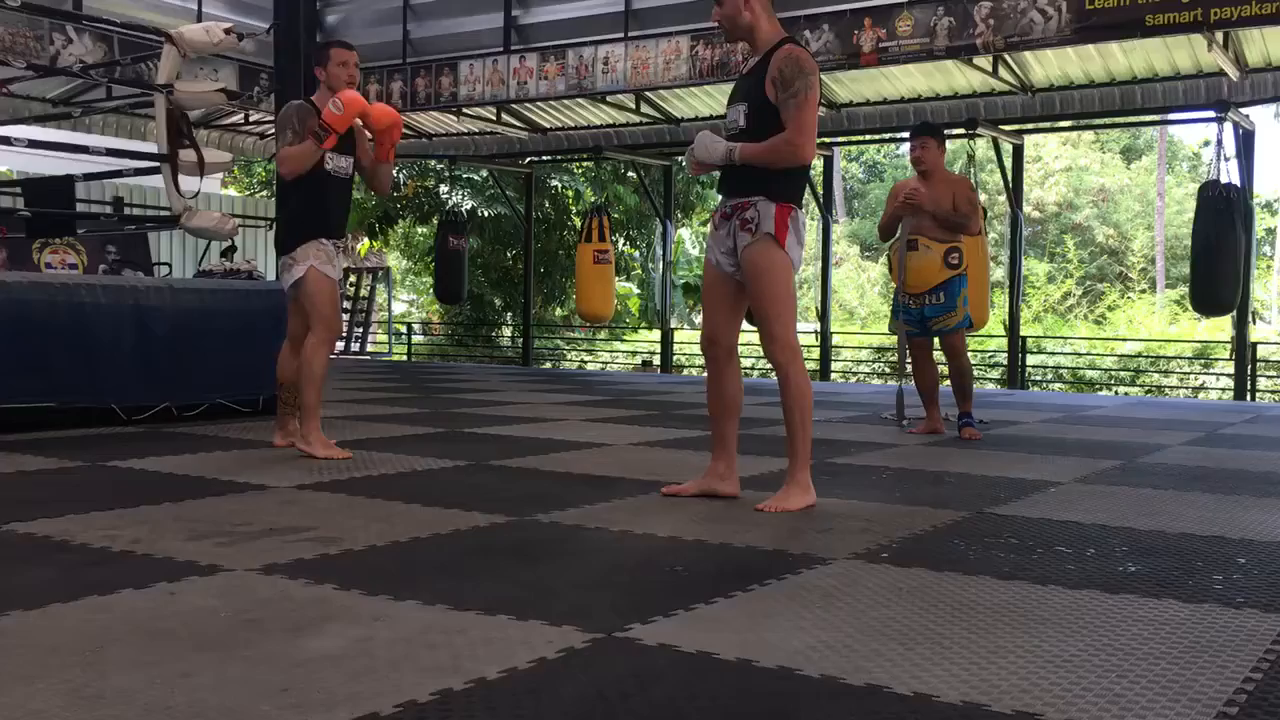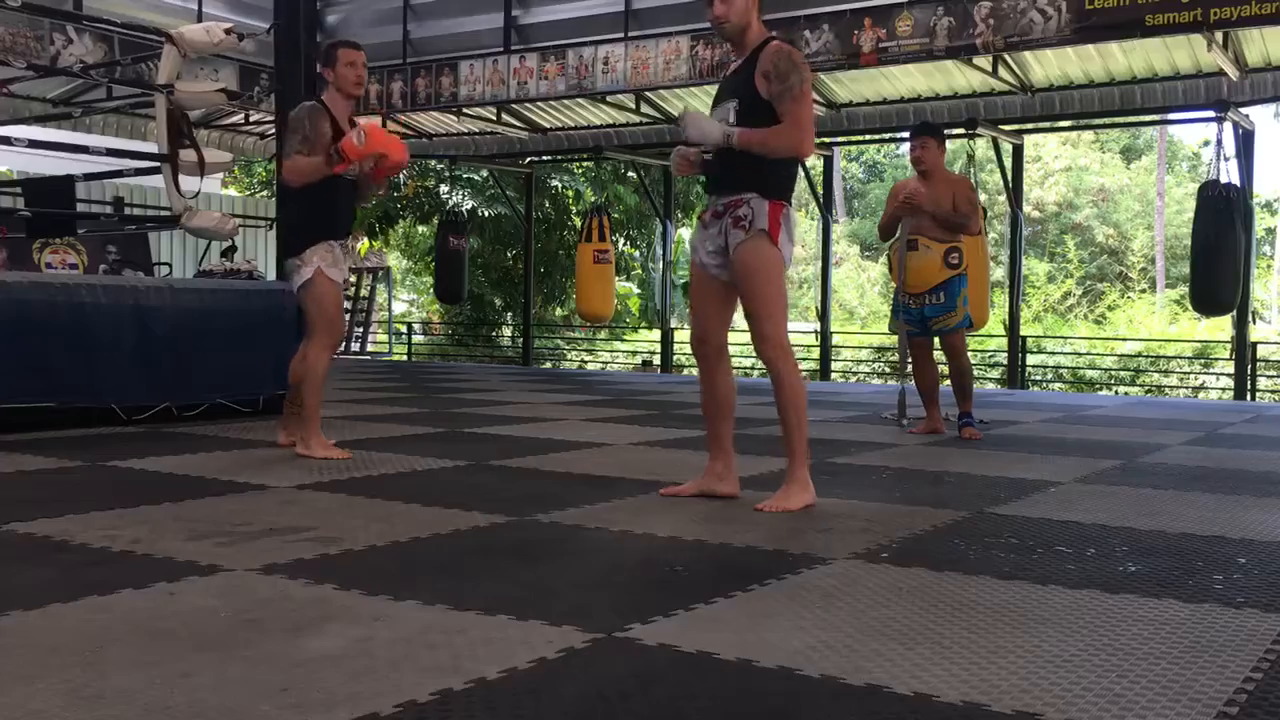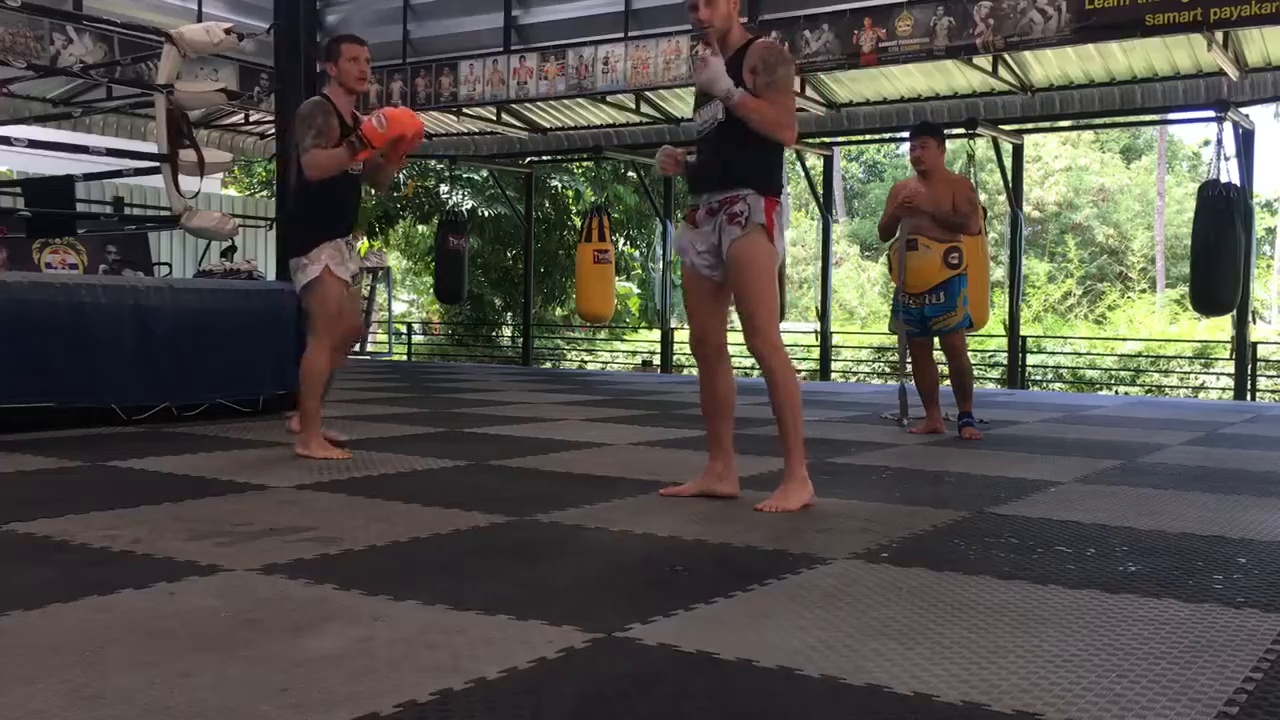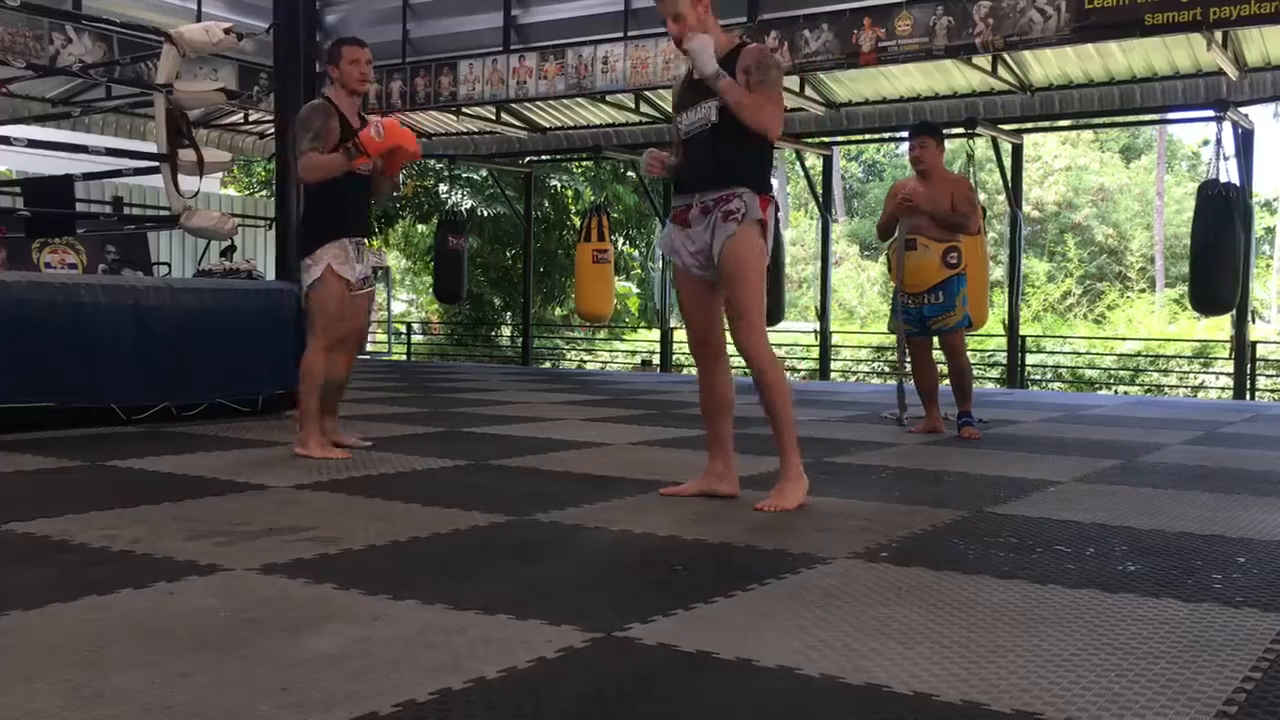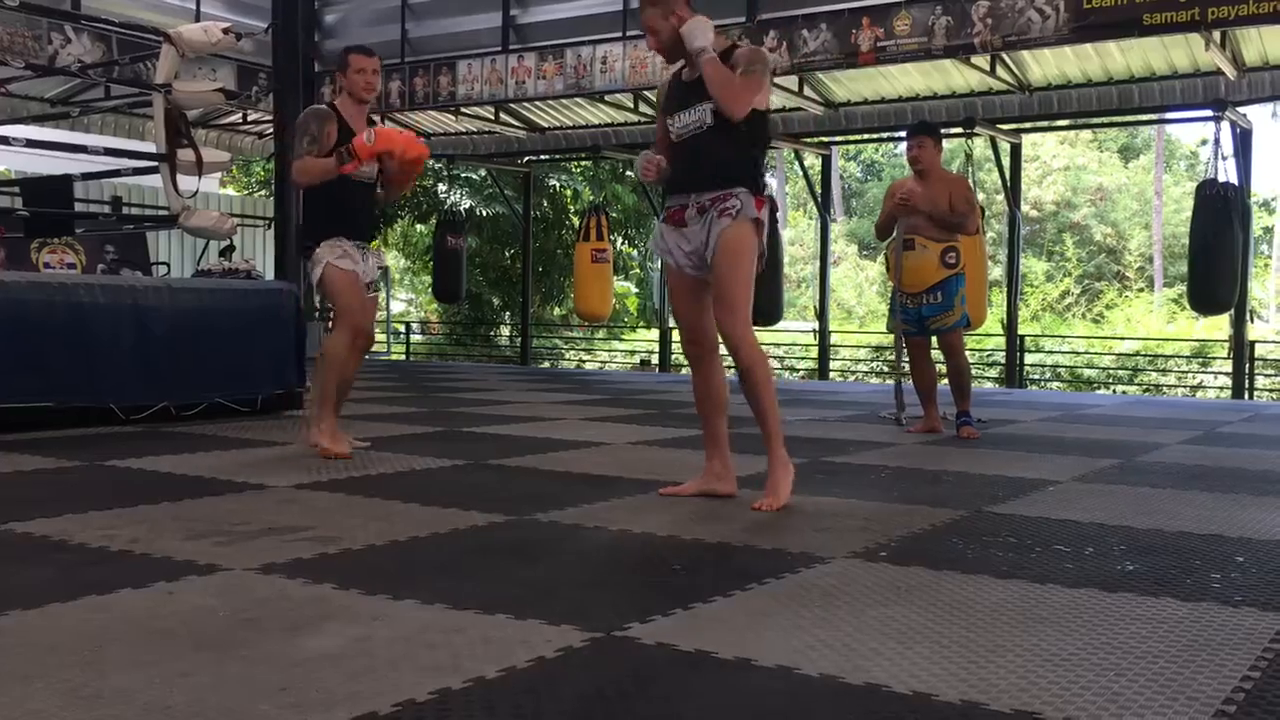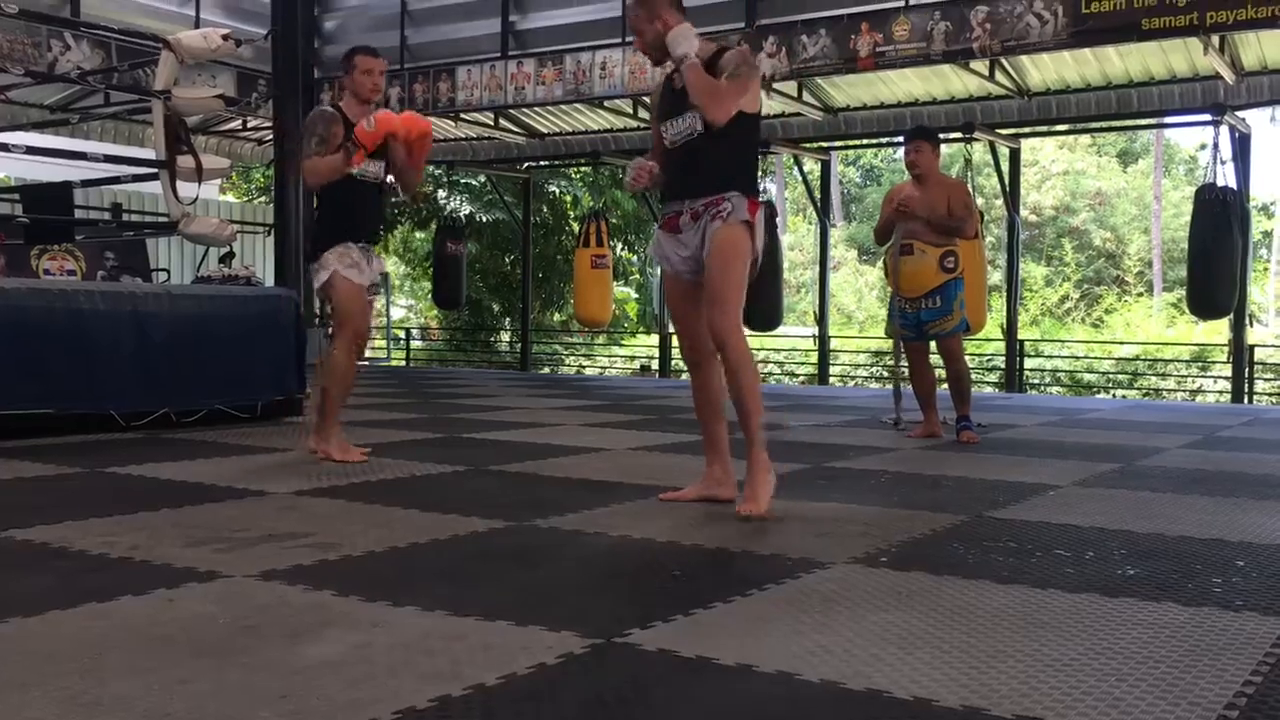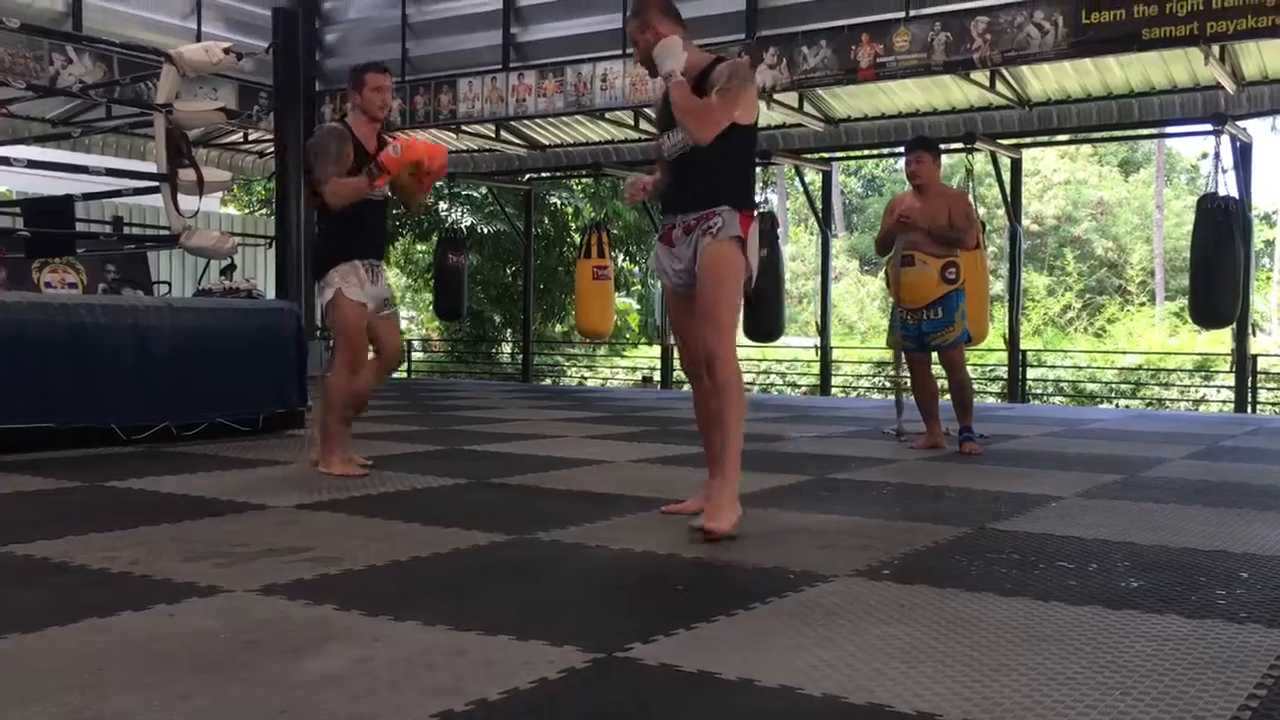
dt=0.2s
person 1, frame 1
left shoulder: (790, 60)
right shoulder: (752, 70)
left elbow: (801, 147)
left wrist: (726, 152)
right wrist: (712, 160)
left hip: (768, 217)
right hip: (730, 218)
left knee: (781, 349)
right knee: (715, 345)
left ankle: (800, 480)
right ankle: (721, 471)
person 1, frame 2
left shoulder: (778, 58)
right shoulder: (731, 75)
left elbow: (799, 140)
left wrist: (722, 134)
right wrist: (700, 161)
left hip: (758, 214)
right hip: (716, 217)
left knee: (771, 345)
right knee: (706, 345)
left ankle: (799, 479)
right ankle: (720, 471)
person 1, frame 3
left shoulder: (764, 55)
right shoulder: (707, 76)
left elbow: (784, 128)
left wrist: (725, 88)
right wrist: (682, 163)
left hip: (748, 210)
right hip: (700, 216)
left knee: (763, 343)
right knee: (706, 346)
left ankle: (797, 476)
right ankle: (720, 471)
person 1, frame 4
left shoulder: (753, 58)
right shoulder: (686, 83)
left elbow: (768, 124)
left wrist: (712, 68)
right wrist: (663, 164)
left hip: (738, 208)
right hip: (686, 218)
left knee: (748, 338)
right knee: (705, 347)
left ankle: (792, 470)
right ankle: (720, 470)
person 1, frame 5
left shoulder: (746, 58)
right shoulder: (671, 86)
left elbow: (735, 105)
left wrist: (704, 49)
right wrist: (653, 166)
left hip: (733, 205)
right hip: (679, 219)
left knee: (733, 328)
right knee: (697, 347)
left ankle: (777, 458)
right ankle: (718, 469)
person 1, frame 6
left shoulder: (736, 62)
right shoulder: (664, 90)
left elbow: (717, 111)
left wrist: (688, 56)
right wrist: (645, 172)
left hip: (729, 209)
right hip: (675, 223)
left knee: (723, 329)
right knee: (695, 352)
left ankle: (758, 466)
right ankle: (718, 474)
person 1, frame 7
left shoulder: (732, 73)
right shoulder: (669, 96)
left elbow: (702, 130)
left wrist: (673, 72)
right wrist: (648, 186)
left hip: (724, 224)
right hip: (675, 234)
left knee: (715, 349)
right knee: (695, 365)
left ankle: (725, 493)
right ankle: (720, 488)
person 2, frame 1
left shoulder: (354, 128)
right shoulder: (299, 113)
left elbow: (381, 185)
right elbow: (286, 166)
left wrist: (386, 143)
right wrist: (326, 130)
left hip: (327, 242)
right hip: (302, 239)
left knee: (299, 337)
right knee: (326, 328)
left ankle: (286, 426)
right ankle: (311, 433)
person 2, frame 2
left shoulder: (354, 125)
right shoulder: (310, 116)
left elbow: (364, 191)
right elbow: (292, 173)
left wrist: (380, 167)
right wrist: (338, 155)
left hip: (330, 242)
right hip: (309, 241)
left knee: (317, 338)
right knee: (326, 336)
left ankle: (290, 424)
right ankle: (309, 436)
person 2, frame 3
left shoulder: (356, 119)
right shoulder: (318, 110)
left elbow: (379, 182)
right elbow: (312, 167)
left wrist: (395, 150)
right wrist: (361, 142)
left hip: (339, 239)
right hip: (315, 239)
left knee: (348, 330)
right knee: (326, 334)
left ankle: (306, 414)
right ankle: (310, 437)
person 2, frame 4
left shoulder: (364, 122)
right shoulder: (319, 113)
left elbow: (377, 189)
right elbow: (305, 170)
right wrist: (357, 148)
left hip: (356, 242)
right hip: (324, 242)
left knee: (353, 336)
right knee: (327, 336)
left ankle: (326, 425)
right ankle: (308, 436)
person 2, frame 5
left shoulder: (376, 131)
right shoulder: (320, 118)
left elbow: (392, 194)
right elbow: (301, 173)
right wrist: (349, 155)
left hip: (363, 246)
right hip: (327, 241)
left knee: (359, 339)
right knee: (352, 322)
left ankle: (325, 426)
right ankle: (323, 420)
person 2, frame 6
left shoulder: (383, 128)
right shoulder: (326, 119)
left elbow: (411, 186)
right elbow: (311, 174)
right wrist: (356, 146)
left hip: (367, 248)
right hip: (333, 245)
left knee: (351, 342)
right knee: (351, 334)
left ankle: (323, 431)
right ankle: (328, 436)
person 2, frame 7
left shoulder: (386, 145)
right shoulder: (332, 138)
left elbow: (413, 205)
right elbow: (334, 196)
left wrist: (424, 177)
right wrist: (379, 171)
left hip: (373, 265)
right hip: (341, 264)
left knee: (390, 354)
right knee: (352, 358)
left ankle: (336, 430)
right ankle: (329, 453)
person 3, frame 1
left shoulder: (958, 184)
right shoulder: (901, 188)
left elbow: (972, 225)
right elbow: (883, 234)
left wrist: (929, 209)
right wrist: (897, 212)
left hip: (944, 278)
left knee: (954, 348)
right knee: (918, 350)
left ankle: (965, 417)
right ankle: (932, 417)
person 3, frame 2
left shoulder: (958, 184)
right shoulder: (901, 188)
left elbow: (972, 225)
right elbow: (884, 234)
left wrist: (929, 209)
right wrist: (897, 213)
left hip: (944, 278)
right hip: (909, 280)
left knee: (955, 348)
right knee: (918, 350)
left ankle: (966, 416)
right ankle: (933, 417)
person 3, frame 3
left shoulder: (958, 184)
right shoulder: (900, 188)
left elbow: (972, 226)
right elbow: (883, 234)
left wrist: (929, 210)
right wrist: (896, 213)
left hip: (944, 278)
left knee: (954, 347)
right knee: (918, 350)
left ankle: (966, 417)
right ankle: (932, 418)
person 3, frame 4
left shoulder: (957, 184)
right shoulder: (899, 188)
left elbow: (971, 225)
right elbow: (882, 233)
left wrist: (928, 209)
right wrist: (895, 213)
left hip: (943, 277)
right hip: (908, 279)
left knee: (954, 347)
right knee: (917, 349)
left ankle: (965, 416)
right ankle: (932, 417)
person 3, frame 5
left shoulder: (955, 183)
right shoulder: (898, 188)
left elbow: (969, 225)
right elbow: (881, 234)
left wrist: (925, 209)
right wrist: (893, 212)
left hip: (942, 277)
right hip: (906, 279)
left knee: (952, 346)
right knee: (916, 349)
left ankle: (964, 416)
right ankle: (930, 416)
person 3, frame 6
left shoulder: (954, 188)
right shoulder: (896, 192)
left elbow: (968, 229)
right elbow: (879, 238)
left wrist: (924, 215)
right wrist: (891, 218)
left hip: (940, 282)
right hip: (905, 284)
left knee: (952, 352)
right knee: (915, 354)
left ankle: (964, 420)
right ankle: (930, 421)
person 3, frame 7
left shoulder: (954, 198)
right shoulder: (897, 203)
left elbow: (968, 240)
right elbow: (880, 249)
left wrist: (924, 226)
right wrist: (891, 229)
left hip: (942, 293)
right hip: (906, 295)
left knee: (954, 363)
right knee: (917, 365)
left ankle: (966, 432)
right ankle: (933, 432)
